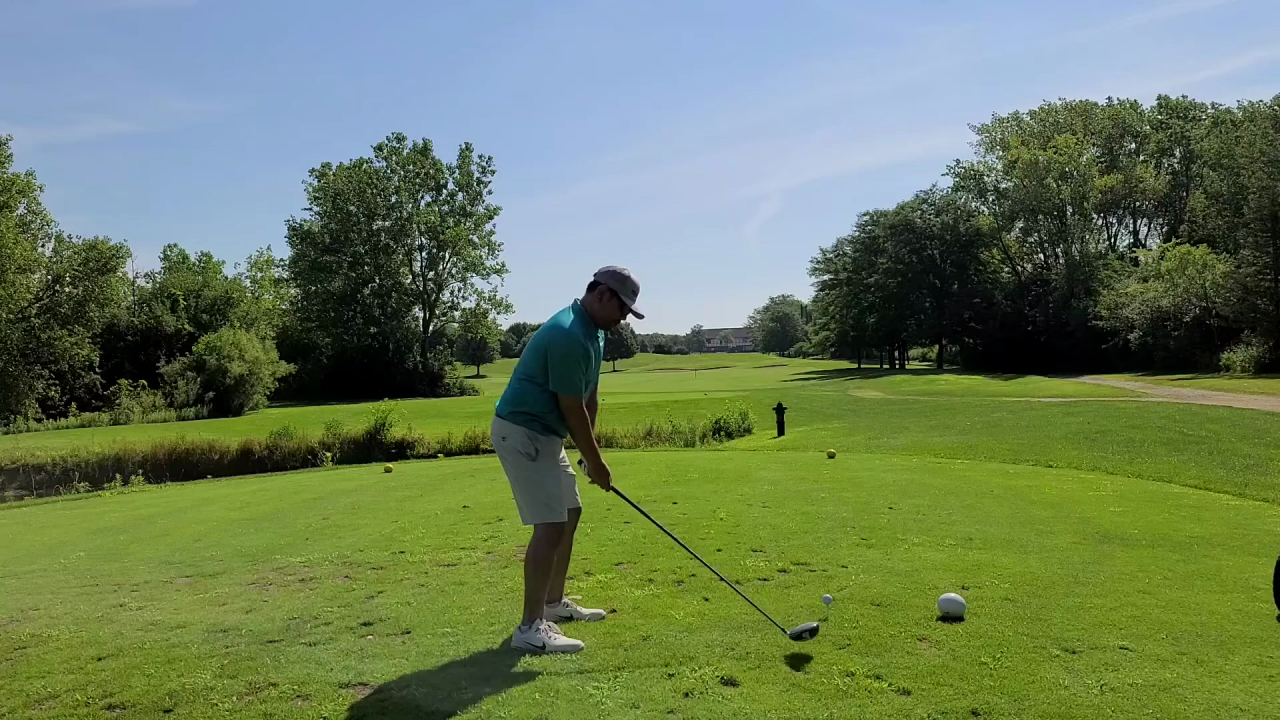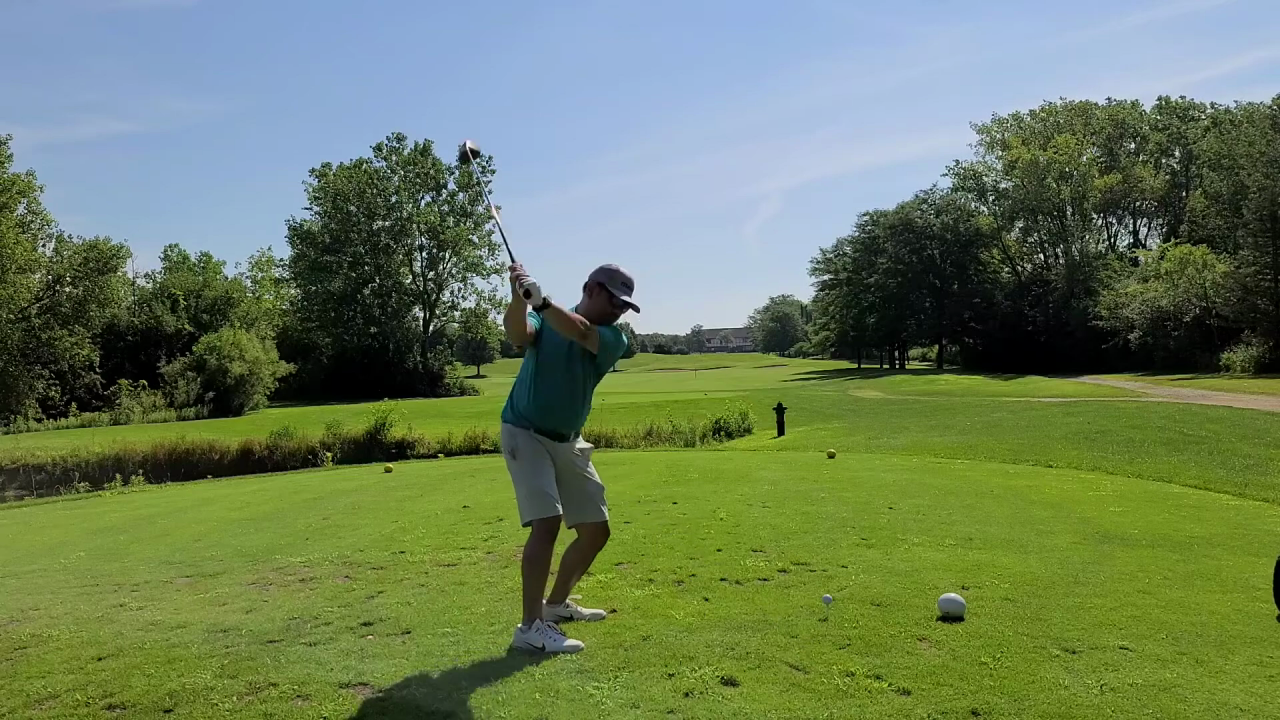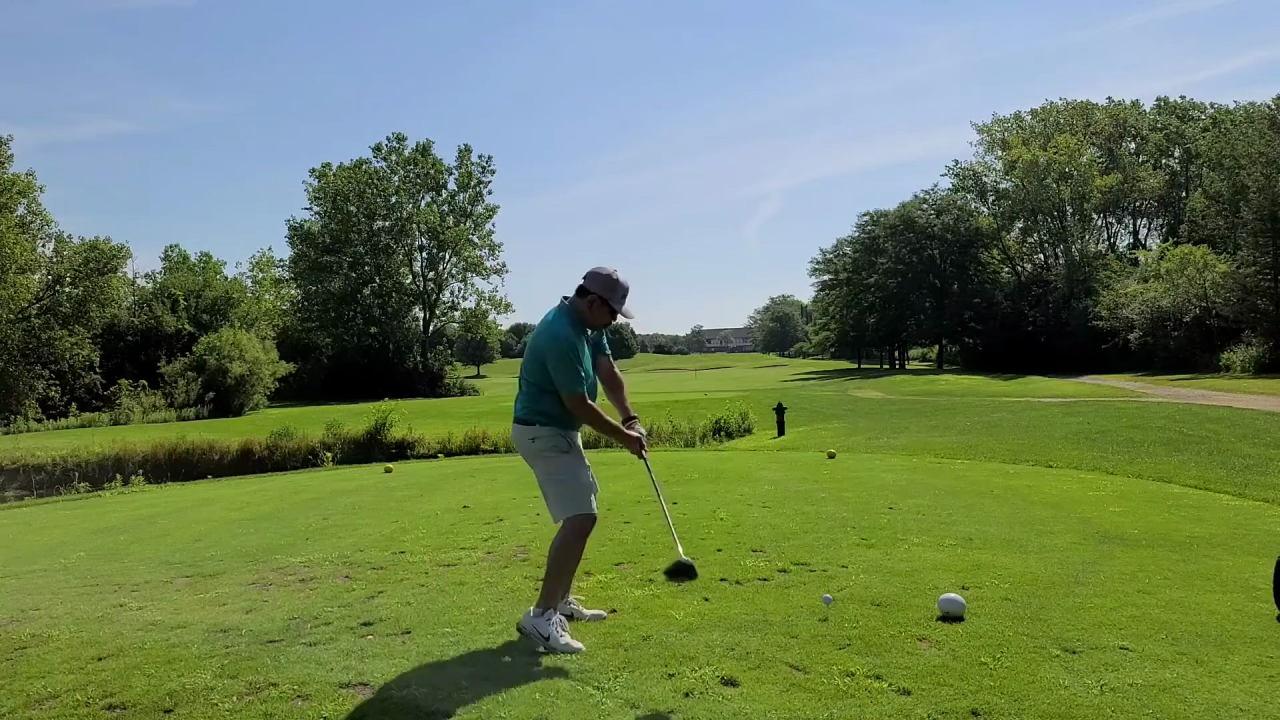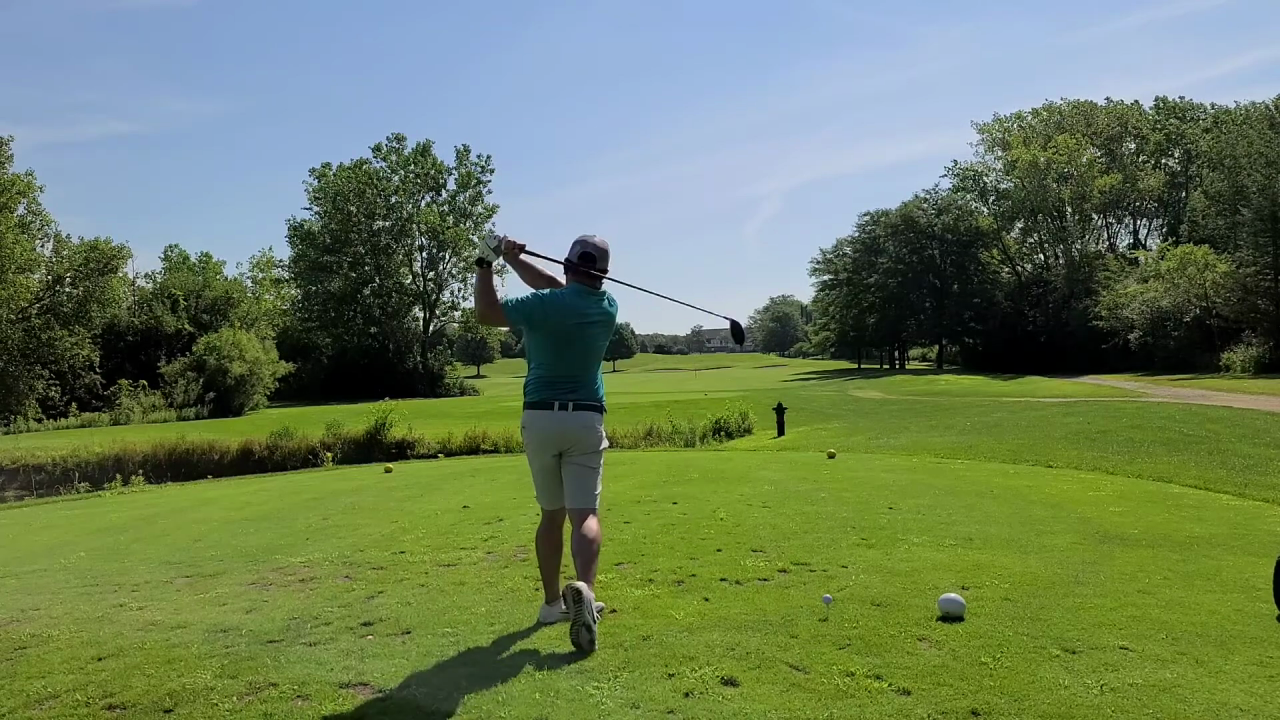
dt=0.5s
person 1, frame 1
left shoulder: (591, 332)
right shoulder: (569, 336)
left elbow: (590, 398)
right elbow: (571, 409)
left wrist: (591, 454)
right wrist: (595, 461)
left hip: (542, 434)
right hip: (522, 433)
left knee: (568, 516)
right knee: (551, 525)
left ankle: (554, 603)
right ankle: (531, 627)
person 1, frame 2
left shoulder: (613, 340)
right shoulder: (544, 321)
left elbow: (579, 331)
right elbow: (517, 334)
left wrist: (540, 299)
right wrist: (519, 296)
left hip: (569, 444)
right hip: (524, 435)
left knee: (596, 529)
right knee: (546, 524)
left ankle: (557, 603)
right ankle: (531, 627)
person 1, frame 3
left shoulder: (590, 328)
right shoulder: (558, 333)
left elbow: (609, 373)
right elbow: (580, 407)
left wrist: (629, 417)
right wrist: (621, 436)
left hip: (559, 434)
right hip: (544, 435)
left knee: (583, 517)
right knee: (579, 519)
left ankle: (560, 600)
right ankle: (542, 615)
person 1, frame 4
left shoulder: (545, 304)
right shoulder: (609, 307)
left elbow: (485, 313)
left wrist: (485, 265)
right wrist: (514, 260)
left hip: (540, 418)
right hip: (585, 421)
left knee: (551, 513)
right knee: (584, 513)
left ankle: (553, 602)
right ankle: (584, 589)
